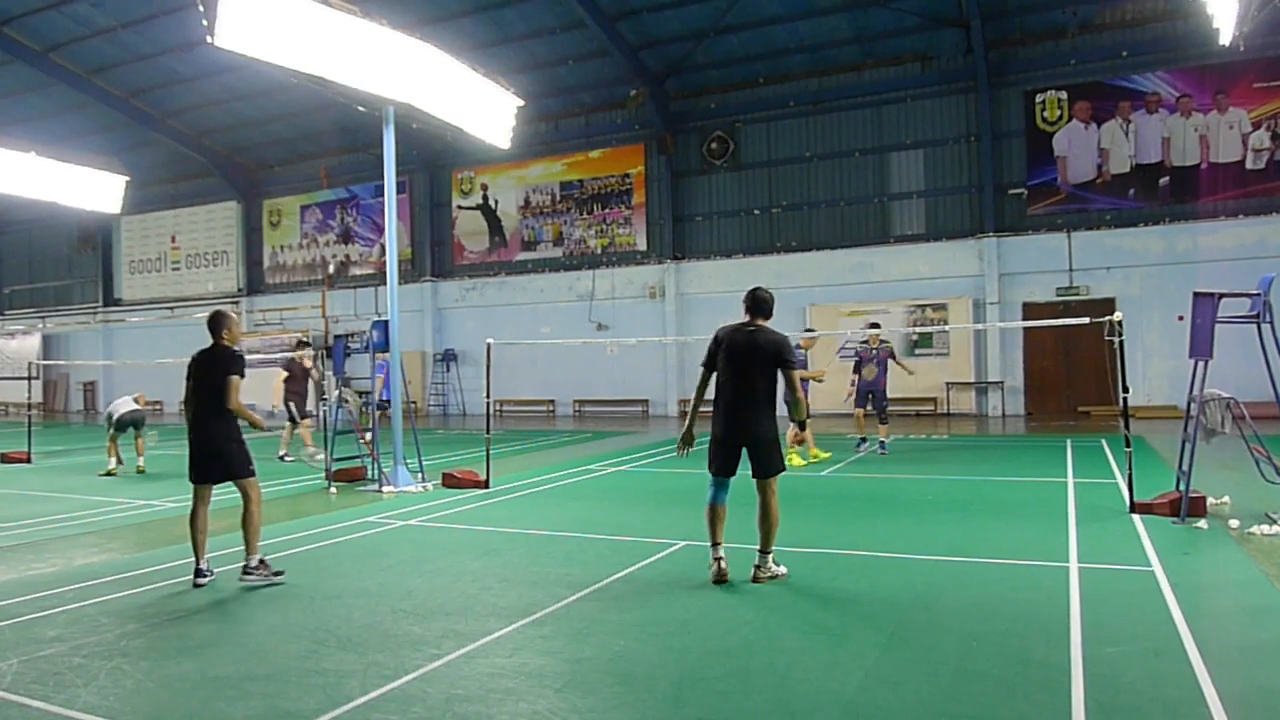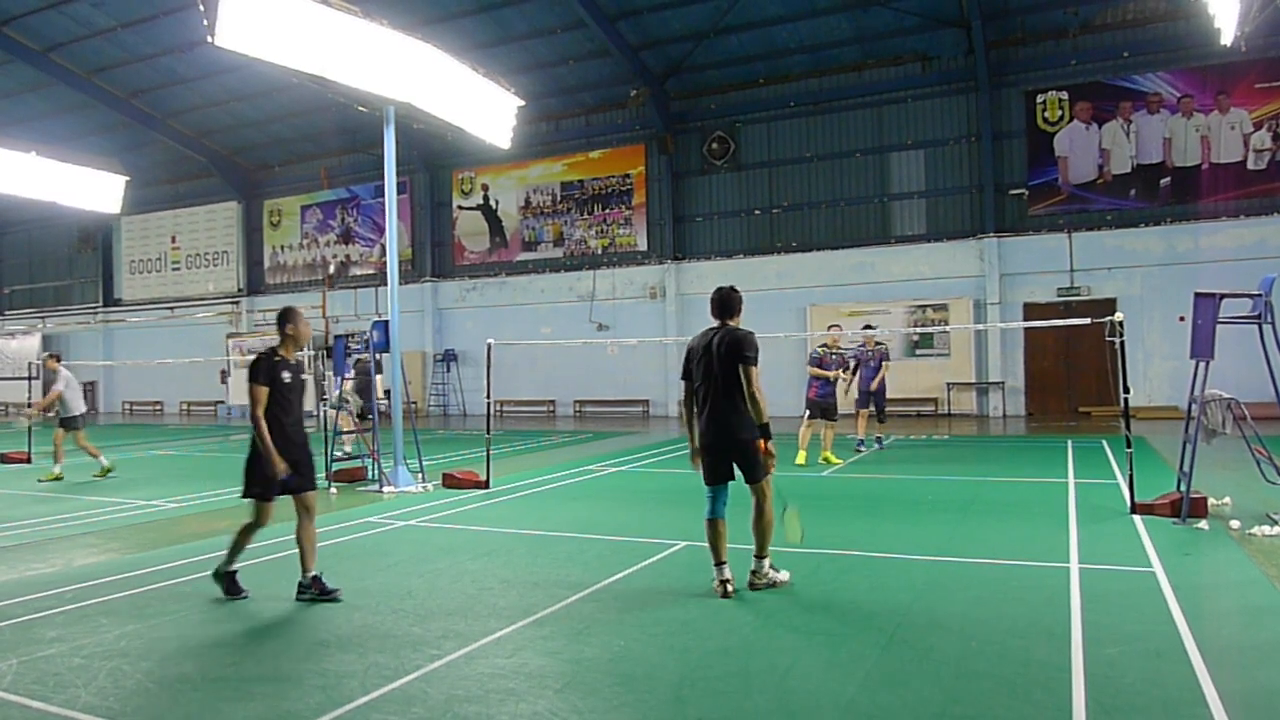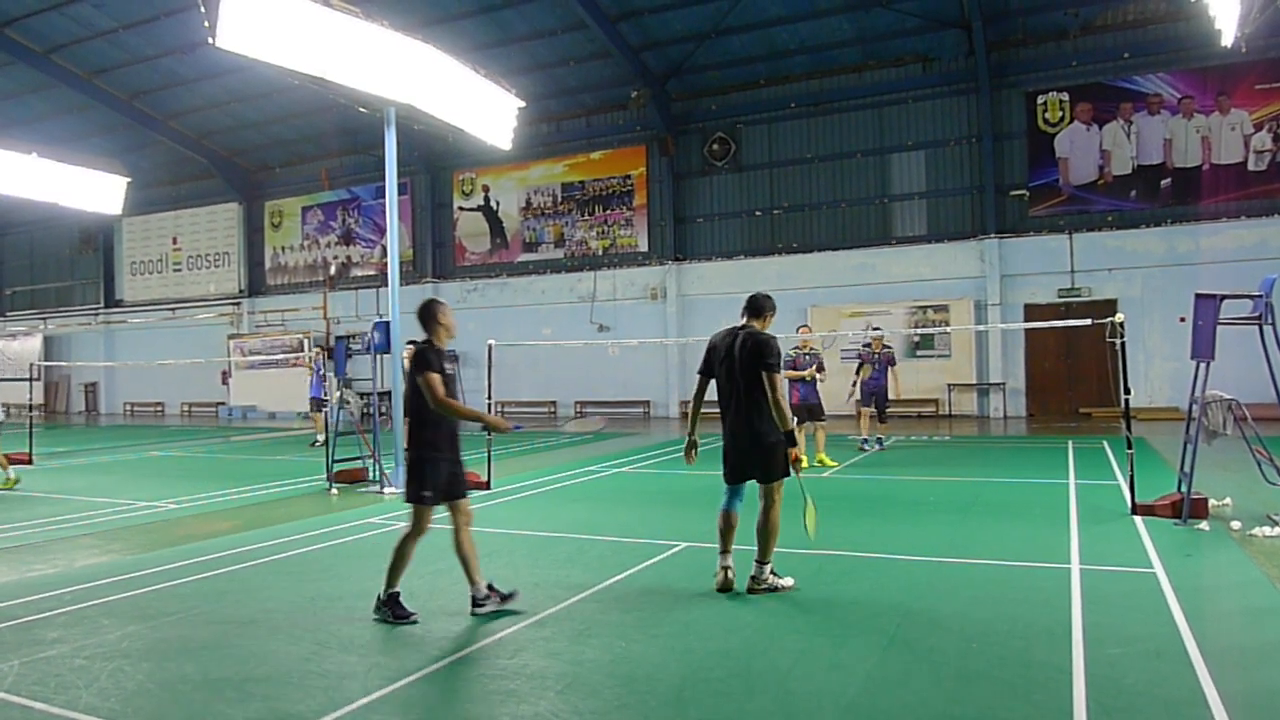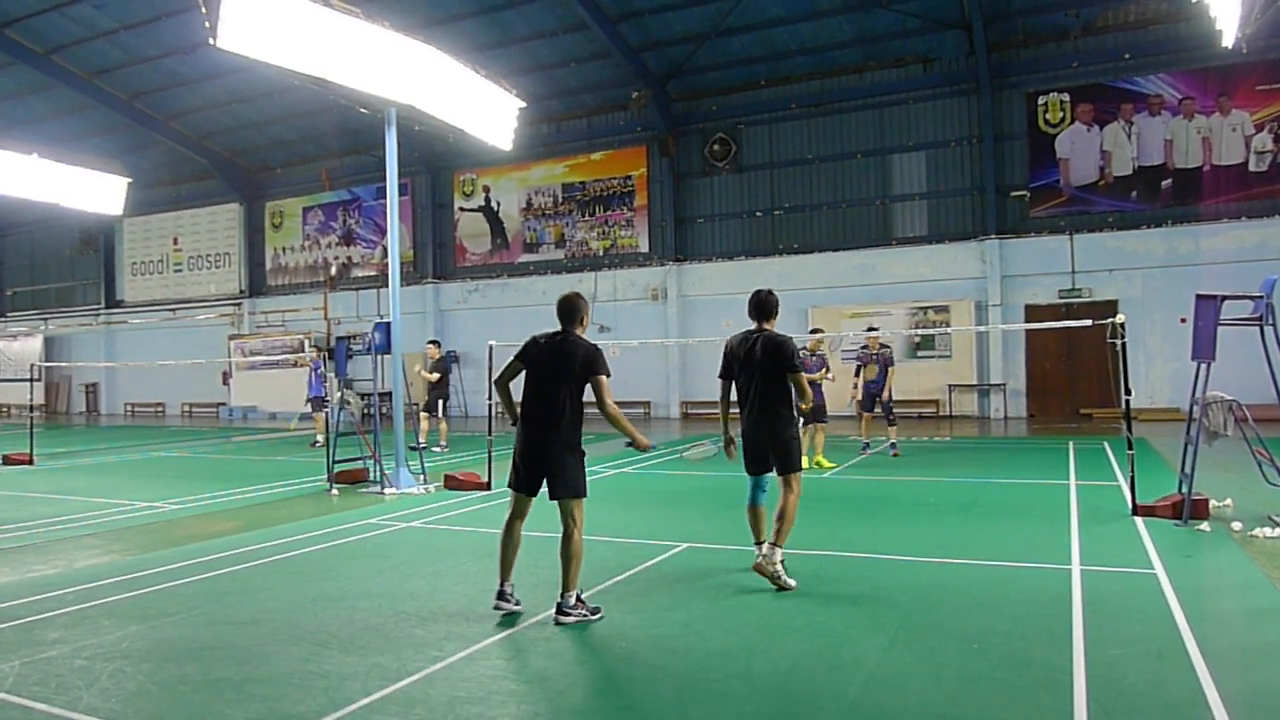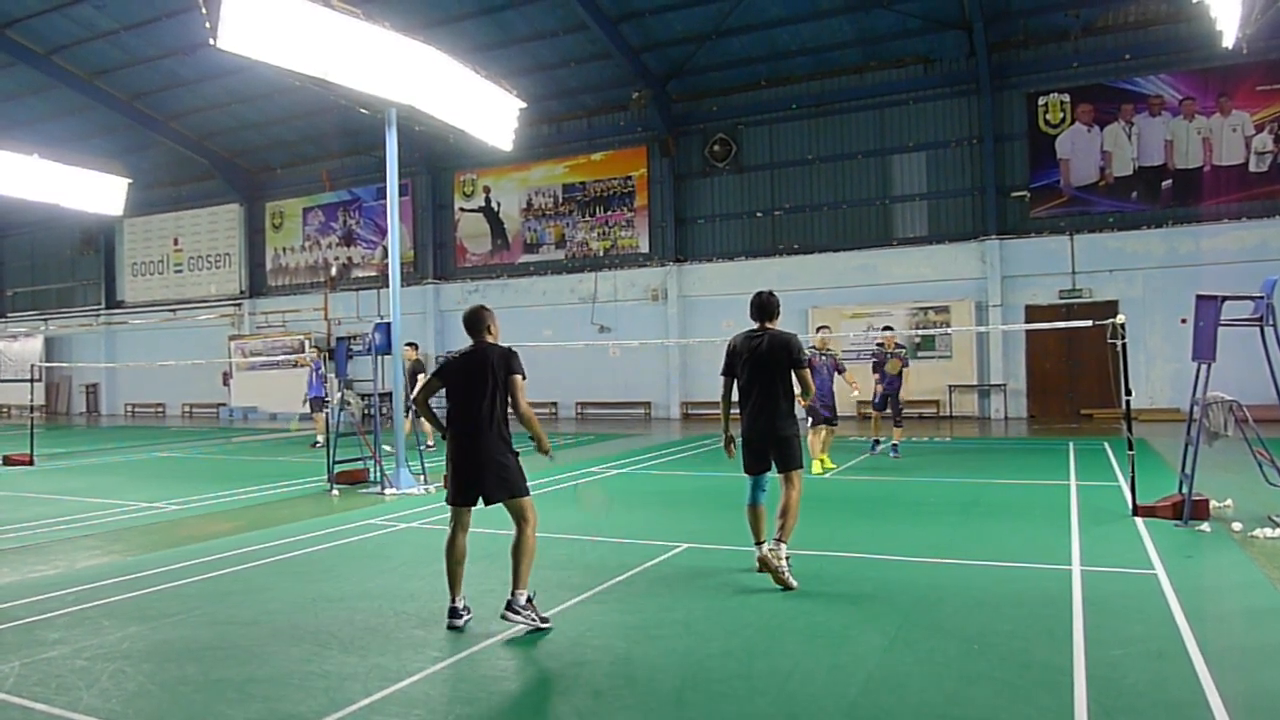
dt=1s
person 1, frame 1
left shoulder: (197, 359)
right shoulder: (233, 357)
left elbow: (188, 402)
right elbow: (232, 403)
right wrist: (254, 420)
left hip: (199, 437)
right hip: (225, 436)
left knee: (200, 501)
right knee: (252, 495)
left ankle: (201, 567)
right ankle: (253, 563)
person 1, frame 2
left shoulder: (298, 365)
right shoulder: (264, 364)
right elbow: (258, 414)
right wrist: (272, 456)
left hip: (299, 450)
right hip: (271, 453)
left knee: (308, 510)
right knee: (261, 520)
left ankle: (309, 581)
right ankle: (226, 570)
person 1, frame 3
left shoulder: (439, 355)
right shoulder: (425, 354)
right elbow: (438, 402)
right wrist: (484, 419)
left hip: (447, 452)
right hip: (428, 454)
left knee: (463, 519)
right knee: (420, 526)
left ankle: (481, 594)
right ankle: (388, 598)
person 1, frame 4
left shoulder: (536, 344)
right shoulder: (590, 353)
left elbow: (500, 382)
right elbow: (607, 407)
left wrist: (517, 418)
right wrist: (636, 437)
left hip: (528, 442)
right hip: (563, 447)
left knee: (516, 515)
right knee: (573, 524)
left ankle: (505, 590)
right ankle: (569, 602)
person 1, frame 5
left shoulder: (453, 362)
right shoulder: (505, 356)
left elbow: (420, 399)
right elbow: (520, 407)
left wrist: (444, 431)
right wrist: (541, 436)
left hip: (460, 453)
right hip: (495, 451)
left knee: (459, 527)
right knee: (527, 520)
left ankle: (457, 607)
right ankle: (518, 600)
person 2, frame 1
left shoulder: (723, 335)
right shoulder: (779, 342)
left elbow: (703, 383)
right elbow: (797, 392)
left wrist: (690, 425)
right wrist: (801, 425)
left hip: (725, 427)
right hip: (762, 429)
left knee: (718, 488)
right knee: (768, 492)
left ankle: (718, 557)
right ankle: (764, 564)
person 2, frame 2
left shoulder: (695, 343)
right shoulder: (743, 338)
left elbow: (688, 397)
right elbow: (752, 390)
left wrist: (692, 440)
right wrist: (766, 435)
left hip: (709, 435)
right hip: (742, 431)
left knee: (716, 499)
right knee: (762, 495)
left ankle: (722, 576)
right ankle: (761, 569)
person 2, frame 3
left shoulder: (717, 341)
right shoulder: (765, 342)
left elbow: (699, 392)
right elbow: (776, 397)
left wrist: (692, 433)
right wrist: (791, 442)
left hip: (733, 435)
right hip: (765, 434)
left knee: (732, 496)
right knee: (771, 500)
left ankle: (725, 566)
right ankle: (761, 574)
person 2, frame 4
left shoulder: (733, 345)
right shoulder: (782, 344)
left elbow: (724, 394)
right elbow: (804, 392)
left wrist: (726, 431)
right wrist: (805, 402)
left hip: (751, 429)
right hip: (781, 428)
left knee: (757, 487)
right knee: (790, 489)
left ankle: (762, 551)
right ankle: (772, 555)
person 2, frame 5
left shoulder: (736, 343)
right shoulder: (788, 341)
left elbow: (726, 392)
right elbow: (809, 389)
left wrist: (726, 429)
right wrist: (805, 398)
left hip: (751, 428)
right hip: (782, 426)
left knee: (756, 486)
right knee: (792, 485)
left ankle: (761, 550)
right ankle: (777, 549)
